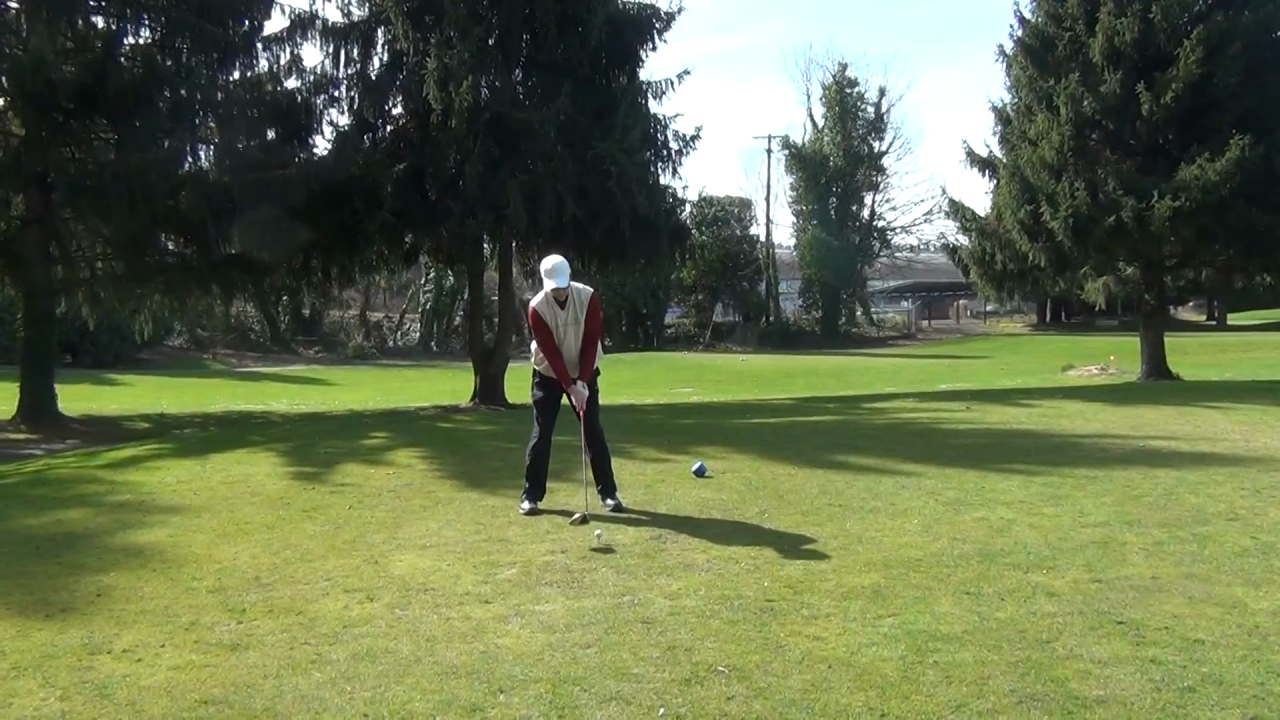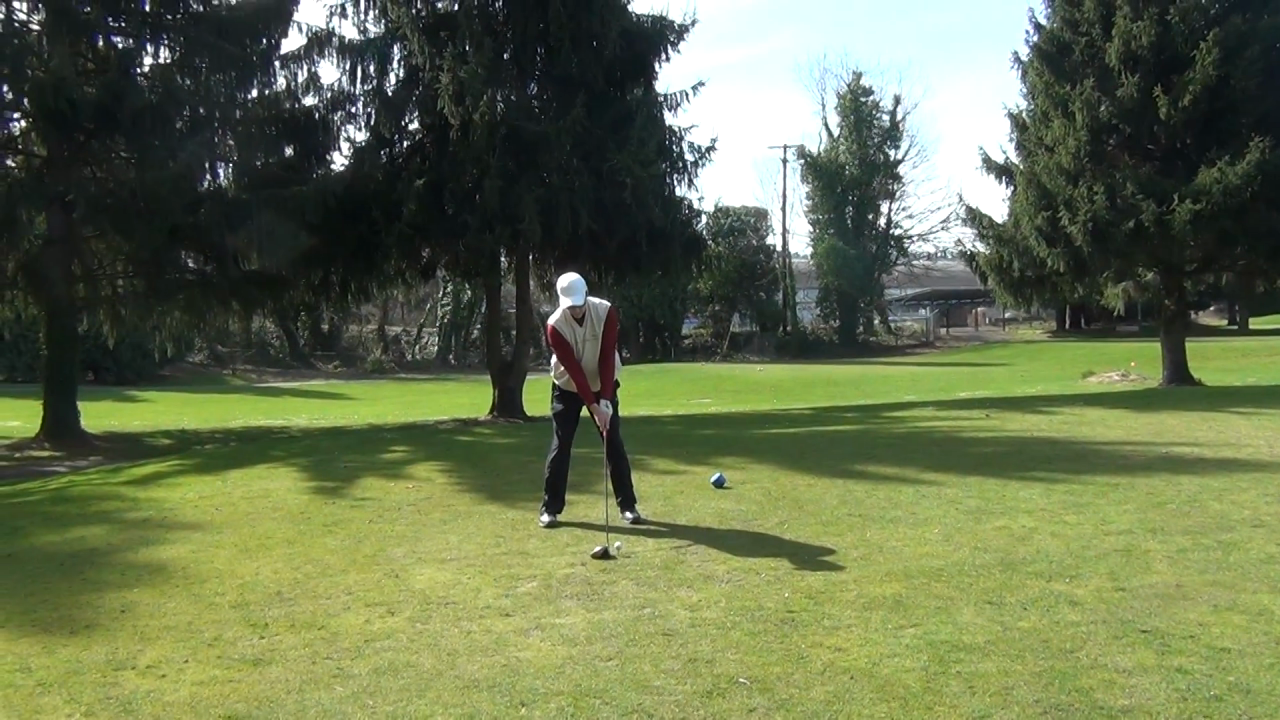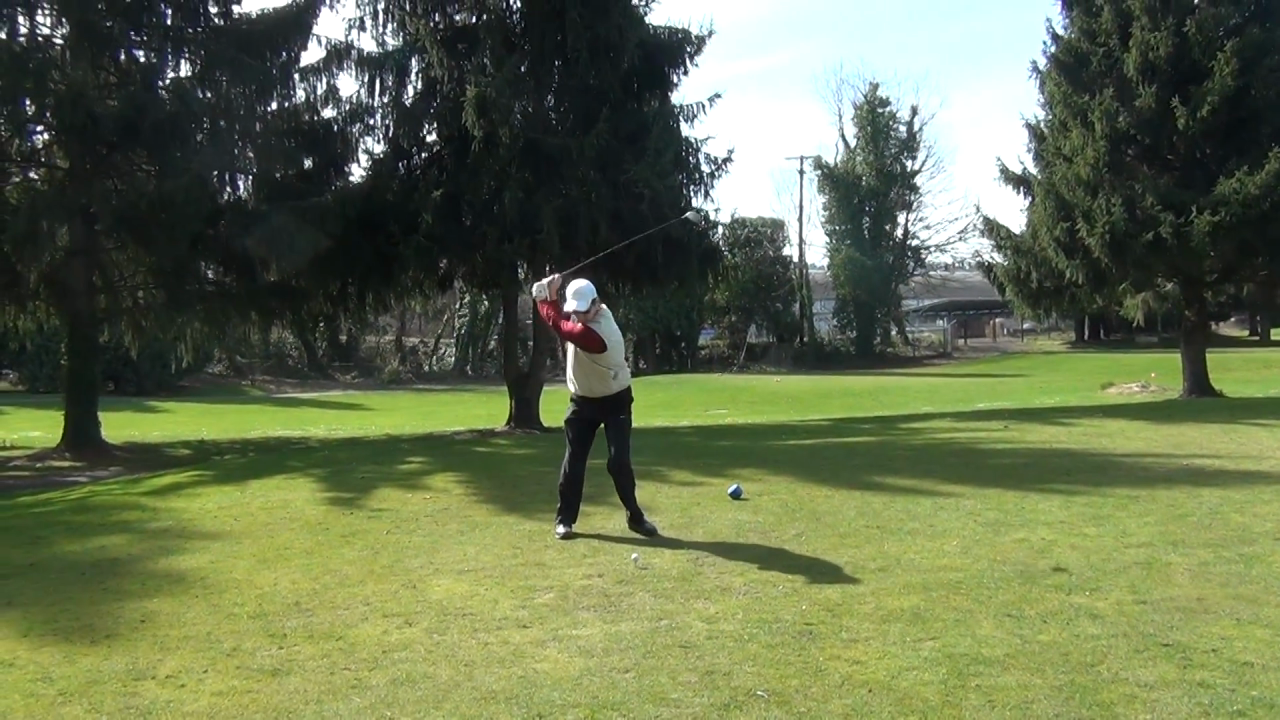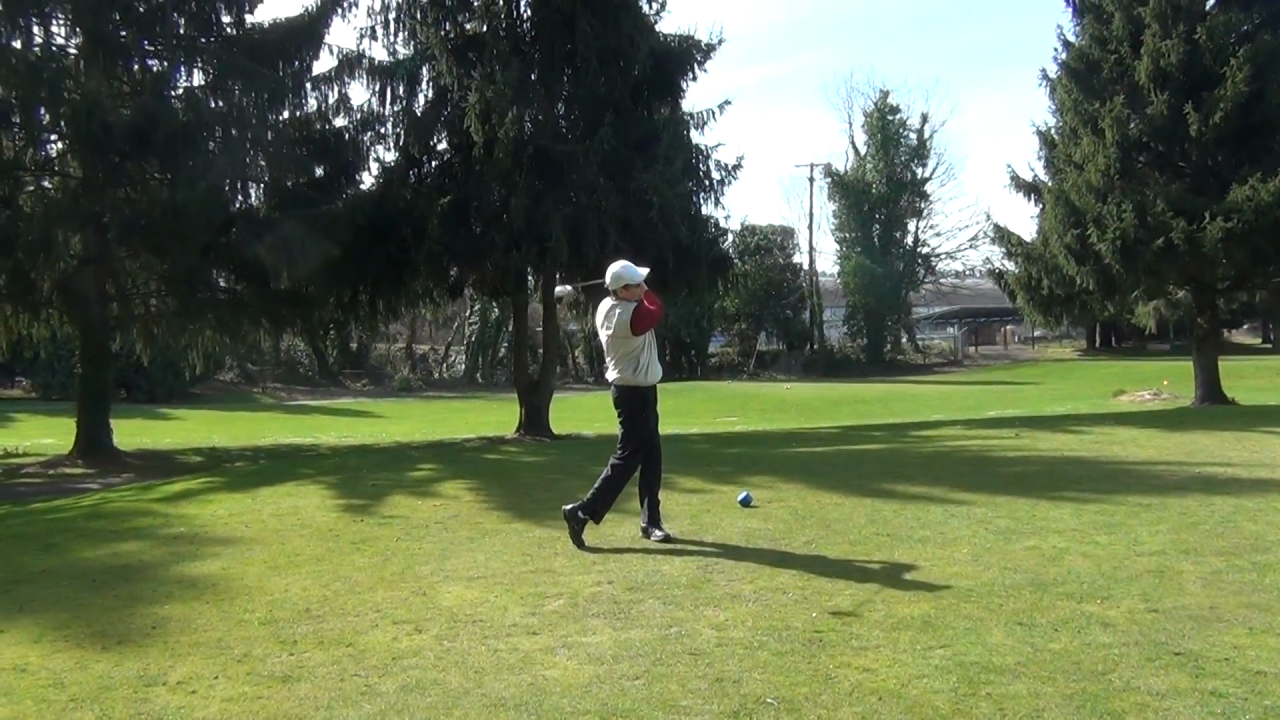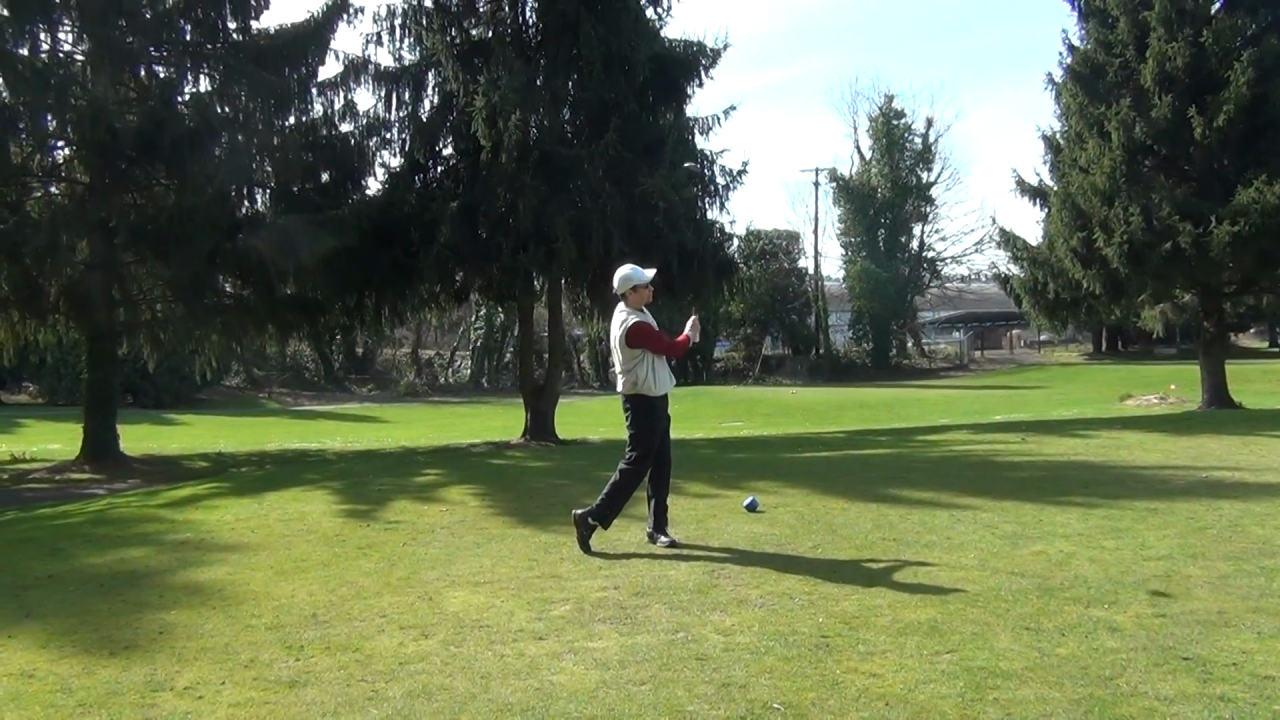
dt=1s
person 1, frame 1
left shoulder: (588, 298)
right shoulder: (536, 308)
left elbow: (591, 343)
right elbow: (550, 352)
left wrist: (582, 382)
right wrist: (570, 387)
left hip: (584, 374)
right hip: (548, 375)
left knee: (593, 431)
right knee: (541, 432)
left ankle: (608, 492)
right ankle: (531, 494)
person 1, frame 2
left shoulder: (605, 312)
right shoulder: (555, 325)
left elbow: (608, 358)
right elbow: (573, 369)
left wrist: (605, 400)
right wrist: (594, 406)
left hip: (603, 386)
right hip: (567, 389)
left knee: (614, 444)
right knee: (561, 446)
left ankle: (627, 504)
right ankle: (550, 507)
person 1, frame 3
left shoulder: (595, 333)
right shoulder: (578, 315)
left elbow: (560, 325)
left wrist: (543, 300)
right wrist: (551, 296)
left hip: (614, 400)
right hip: (583, 400)
left knee: (618, 462)
right knee: (573, 460)
left ankle: (635, 517)
right ankle: (565, 518)
person 1, frame 4
left shoulder: (606, 307)
right shoulder: (632, 315)
left elbow: (645, 308)
right elbow: (657, 311)
left wrist: (639, 290)
right wrist: (644, 292)
left hip: (632, 388)
right hip: (635, 392)
left knee: (651, 456)
right knee: (627, 458)
left ankle: (650, 520)
right ankle: (581, 512)
person 1, frame 5
left shoulder: (637, 312)
right shoulder: (634, 326)
left elbow: (660, 346)
right elbow: (668, 348)
left wrist: (685, 337)
right wrist: (689, 334)
left hip: (654, 398)
right hip: (642, 401)
left knee: (661, 464)
right knee: (636, 465)
left ankle: (657, 527)
right ankle: (591, 517)
